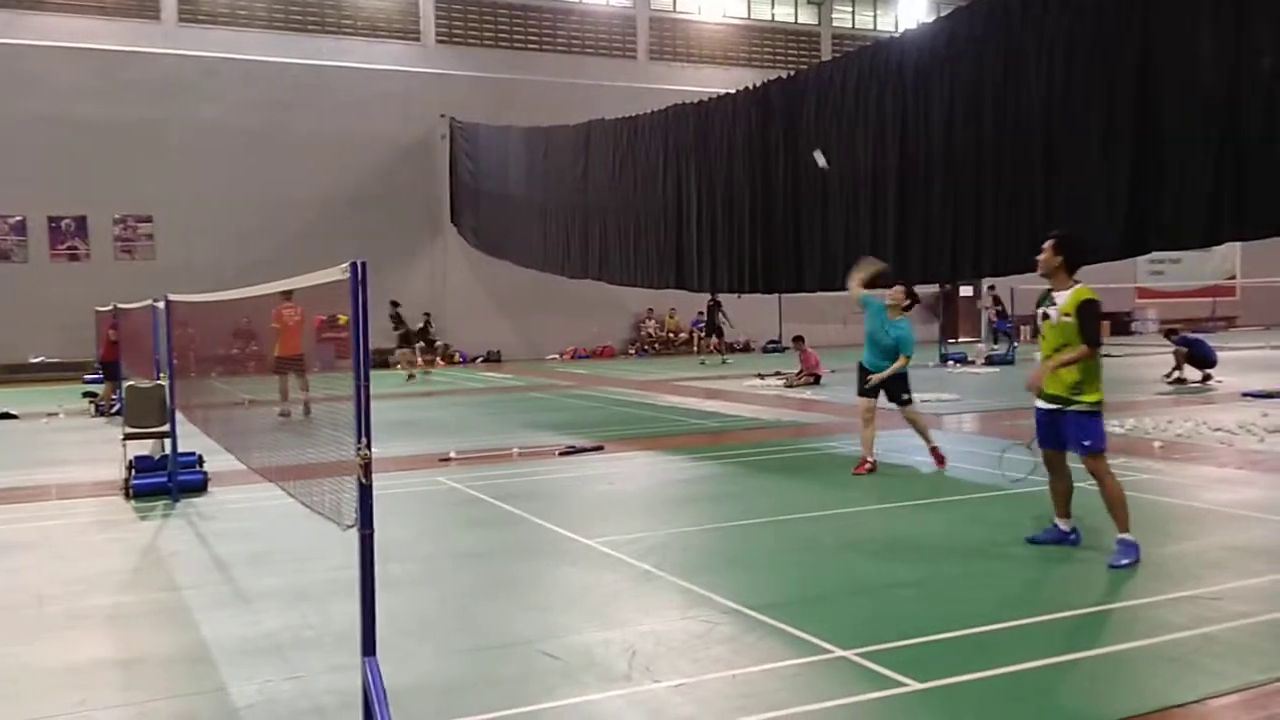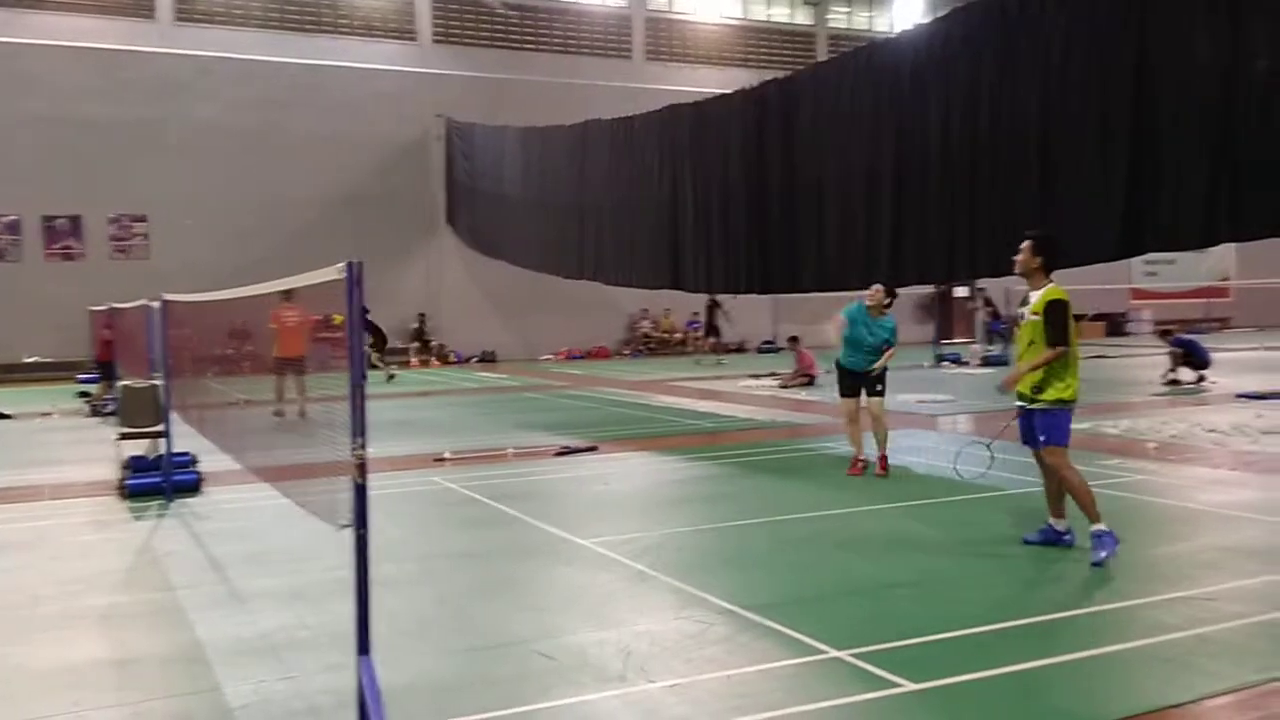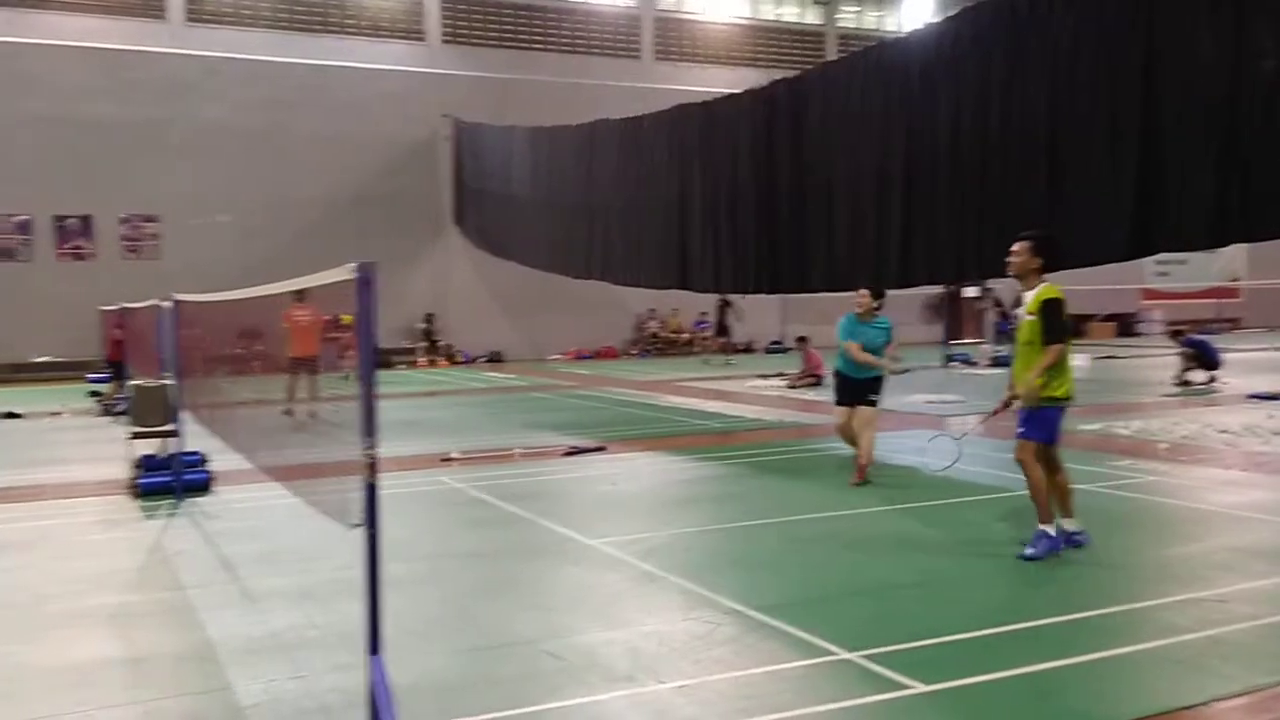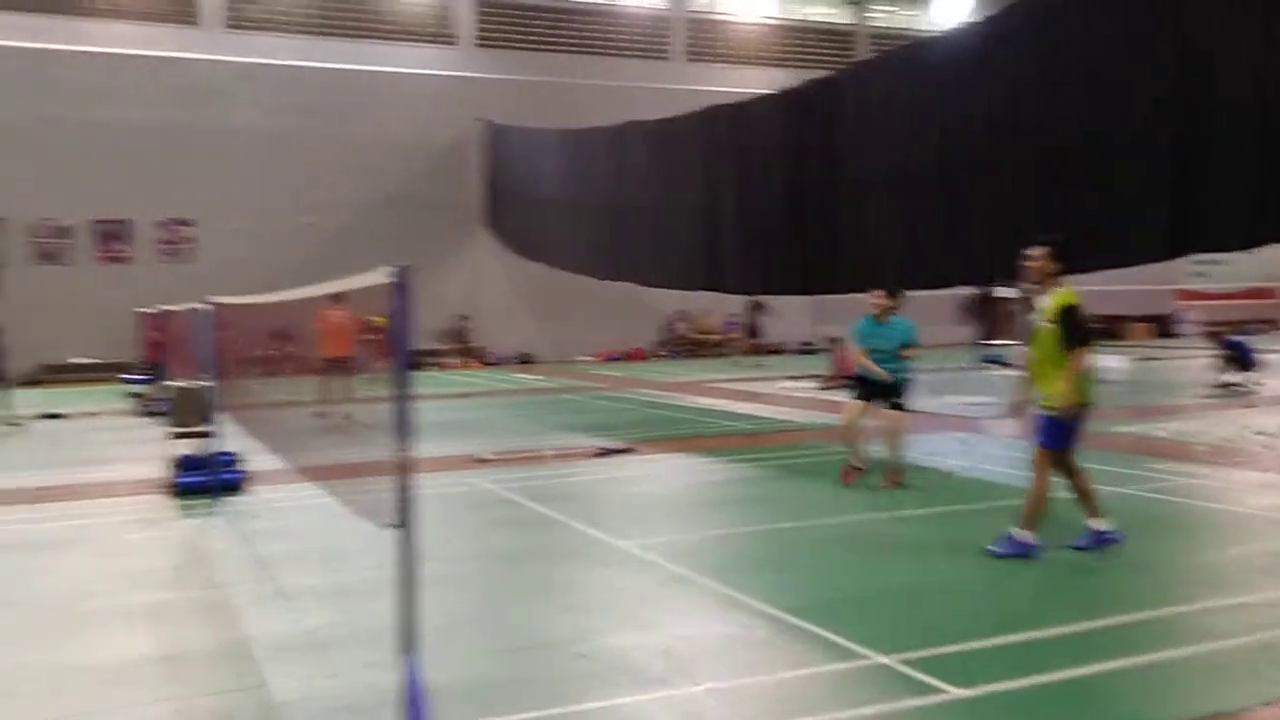
dt=0.2s
person 1, frame 1
left shoulder: (1084, 300)
right shoulder: (1044, 299)
left elbow: (1090, 347)
left wrist: (1049, 367)
left hip: (1081, 400)
right hip: (1048, 398)
left knee: (1097, 468)
right knee: (1053, 463)
left ankle: (1126, 541)
right ankle: (1064, 527)
person 1, frame 2
left shoulder: (1054, 299)
right shoulder: (1029, 298)
left elbow: (1058, 348)
left wrist: (1020, 371)
left hip: (1053, 396)
right hip: (1034, 396)
left knee: (1055, 463)
right knee: (1046, 463)
left ankle: (1101, 532)
right ankle: (1058, 526)
person 1, frame 3
left shoulder: (1049, 298)
right shoulder: (1025, 298)
left elbow: (1058, 345)
left wrist: (1033, 380)
right wrist: (1014, 388)
left hip: (1047, 394)
right hip: (1035, 394)
left knee: (1026, 456)
right knee: (1048, 459)
left ankle: (1048, 531)
right ankle: (1069, 528)
person 1, frame 4
left shoulder: (1066, 304)
right shoulder: (1041, 303)
left elbow: (1080, 350)
left wrist: (1070, 391)
right wrist: (1026, 390)
left hip: (1063, 401)
right hip: (1052, 398)
left knee: (1041, 464)
right knee: (1064, 463)
left ankle: (1024, 537)
right ankle: (1101, 527)
person 2, frame 1
left shoulder: (904, 330)
right shoulder: (876, 306)
left elbow: (904, 360)
right elbow: (854, 287)
left wrist: (883, 375)
right wrist: (868, 269)
left hip: (896, 375)
right hip: (868, 368)
left knee: (910, 415)
right knee: (866, 413)
left ankle: (932, 447)
right ankle: (868, 458)
person 2, frame 2
left shoulder: (890, 324)
right shoulder: (855, 310)
left elbow: (891, 348)
right elbow: (838, 321)
left wrist: (882, 361)
right wrist: (834, 335)
left hip: (873, 371)
right hip: (848, 368)
left knee: (877, 413)
right knee: (851, 414)
left ankle: (882, 456)
right ankle: (859, 457)
person 2, frame 3
left shoulder: (885, 324)
right shoulder: (846, 322)
right elbow: (856, 354)
left wrist: (889, 354)
right wrist: (882, 364)
left hip: (872, 378)
right hip: (846, 376)
left knee: (866, 423)
right knee: (841, 424)
left ankle: (863, 468)
right ankle: (862, 451)
person 2, frame 4
left shoulder: (905, 326)
right shoulder: (863, 325)
left elbow: (915, 351)
right elbow: (857, 356)
left wrist: (905, 355)
right wrist: (877, 371)
left hip: (895, 381)
right hip: (869, 380)
left knee: (892, 427)
right knee: (848, 420)
left ankle: (895, 470)
right ankle: (856, 462)
